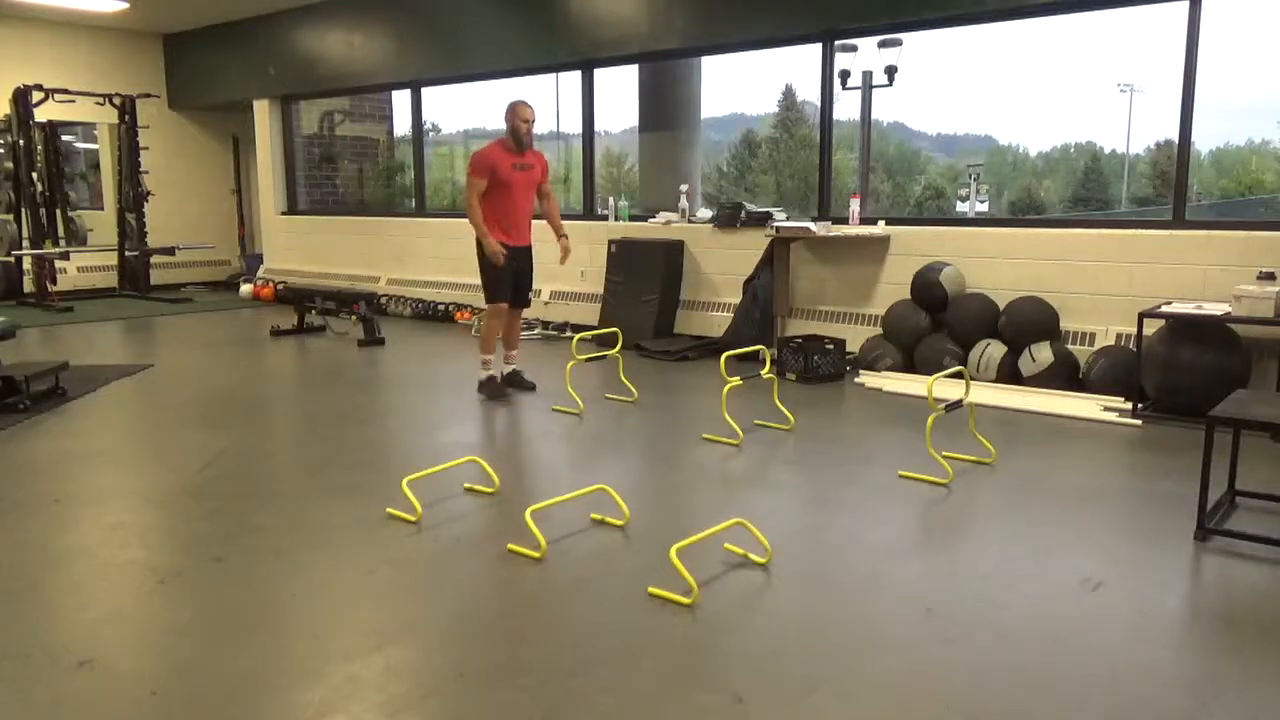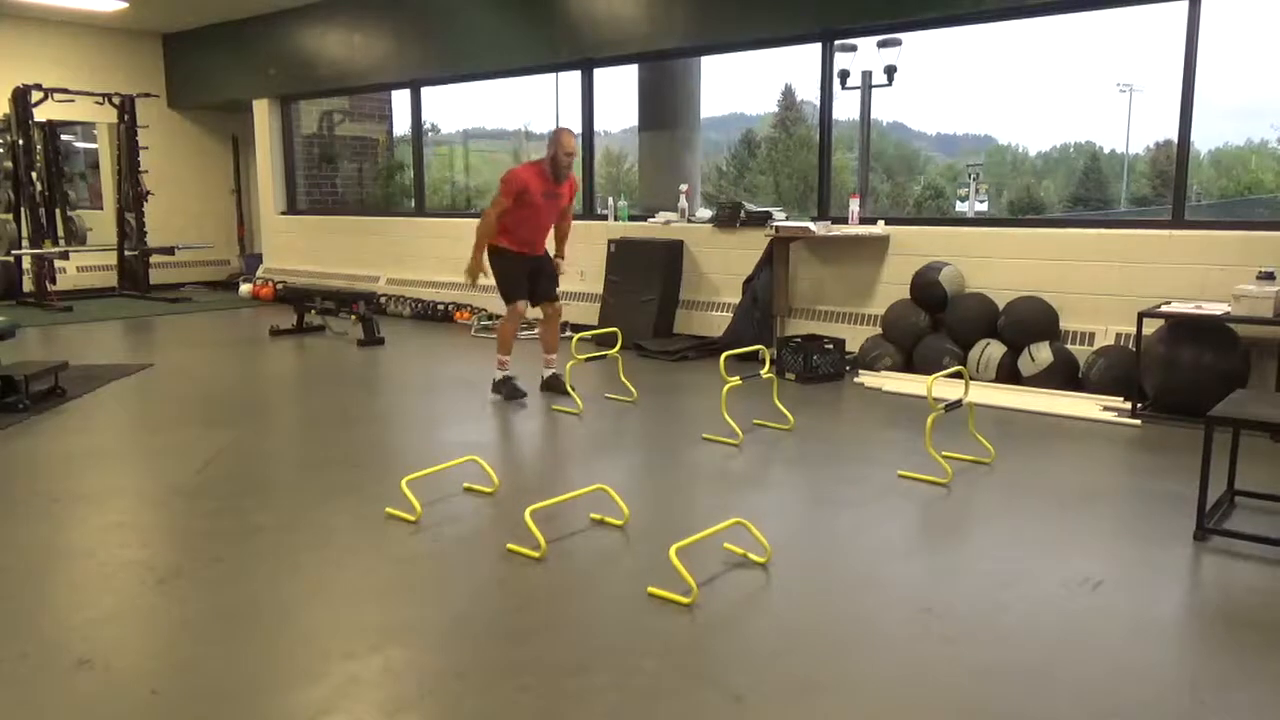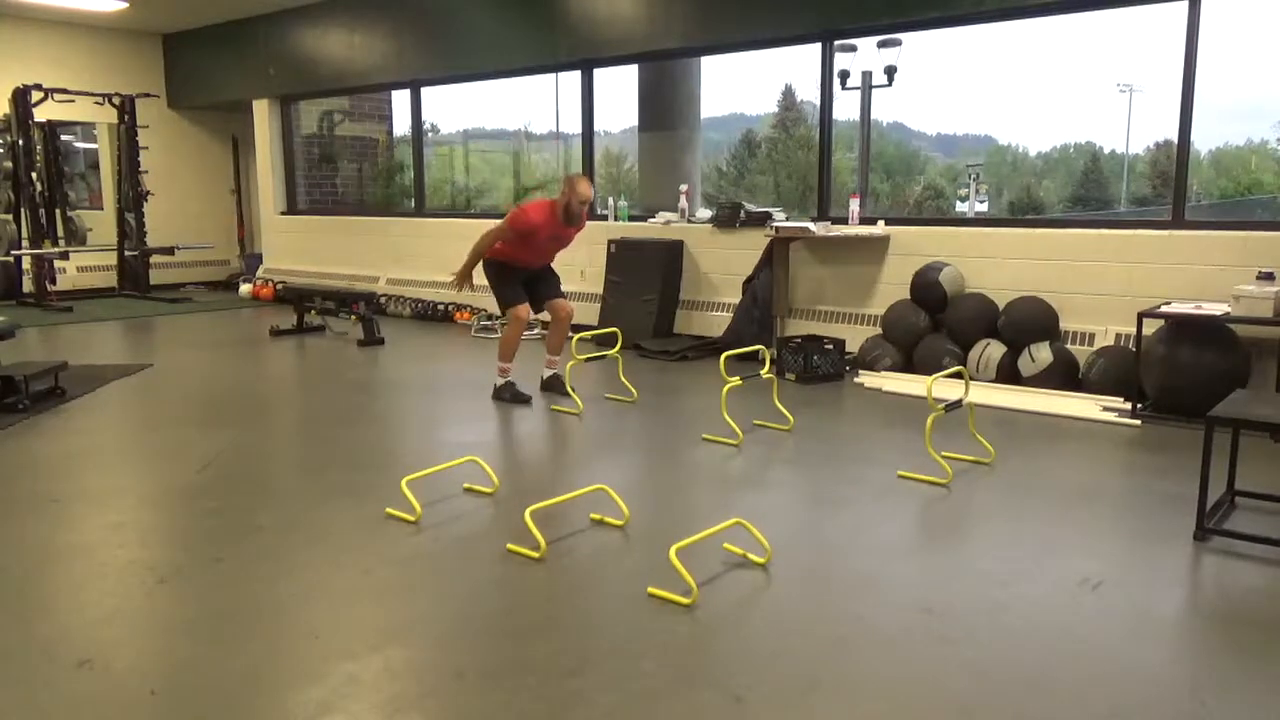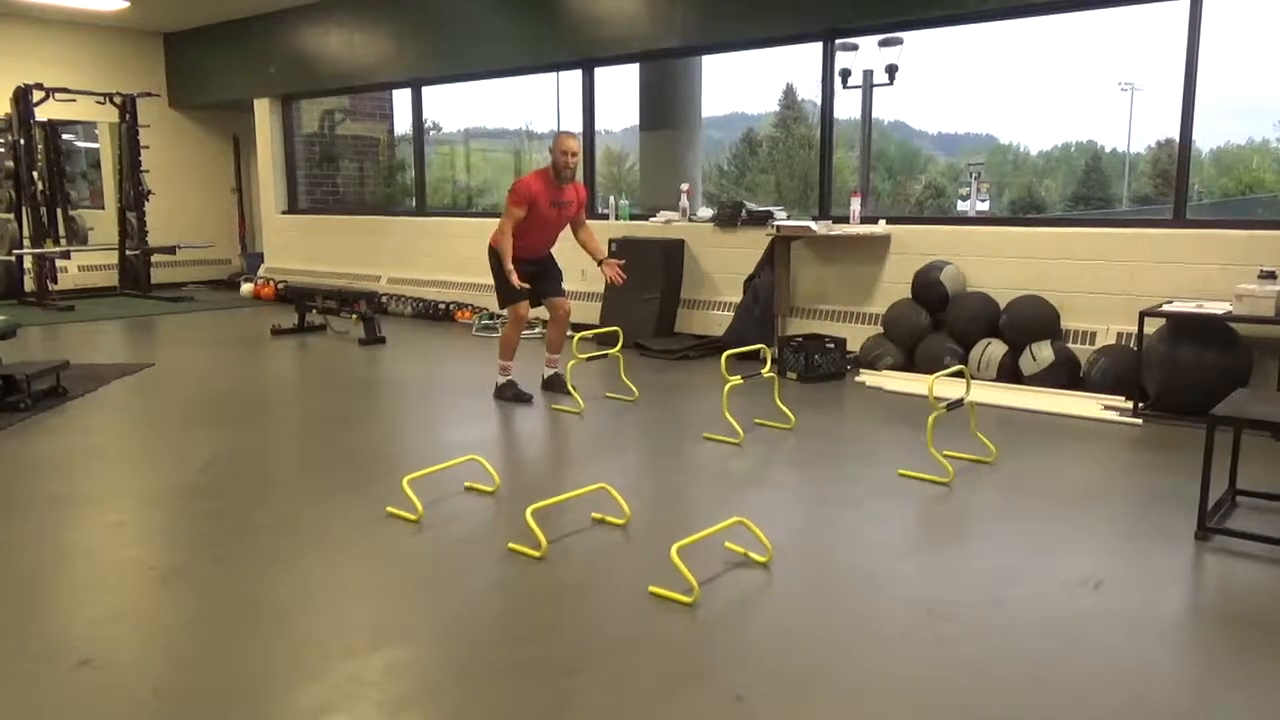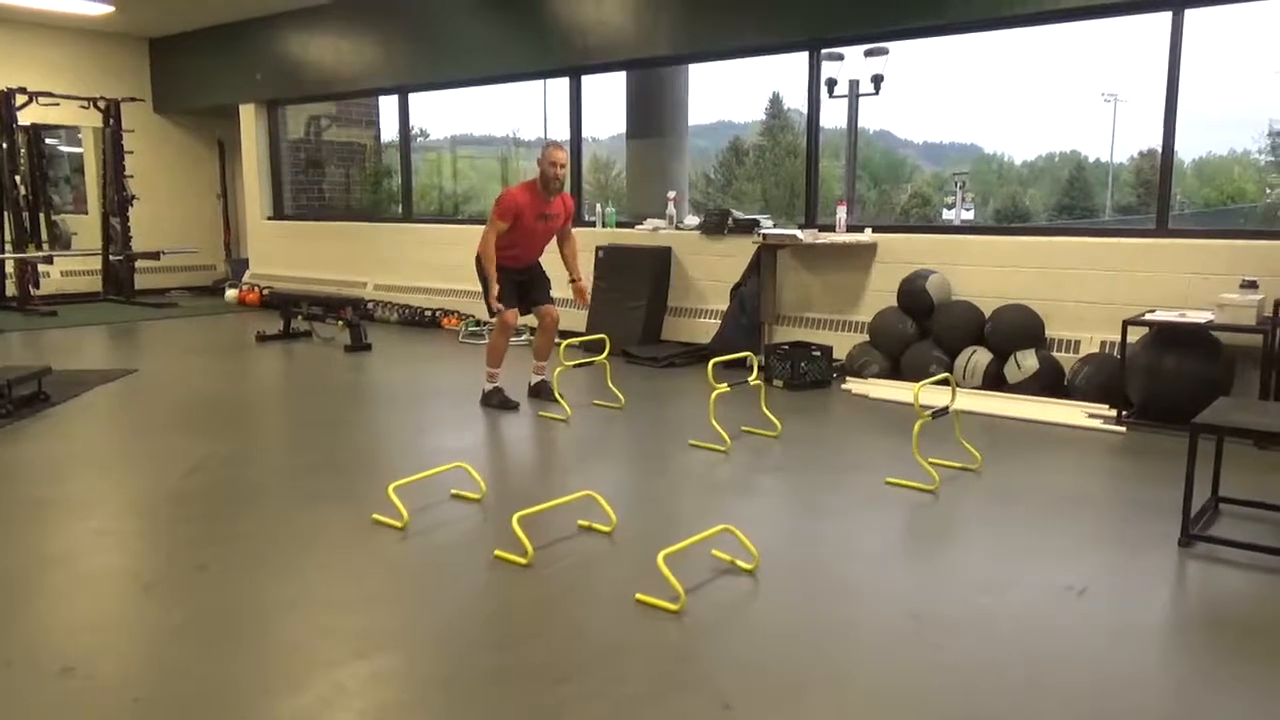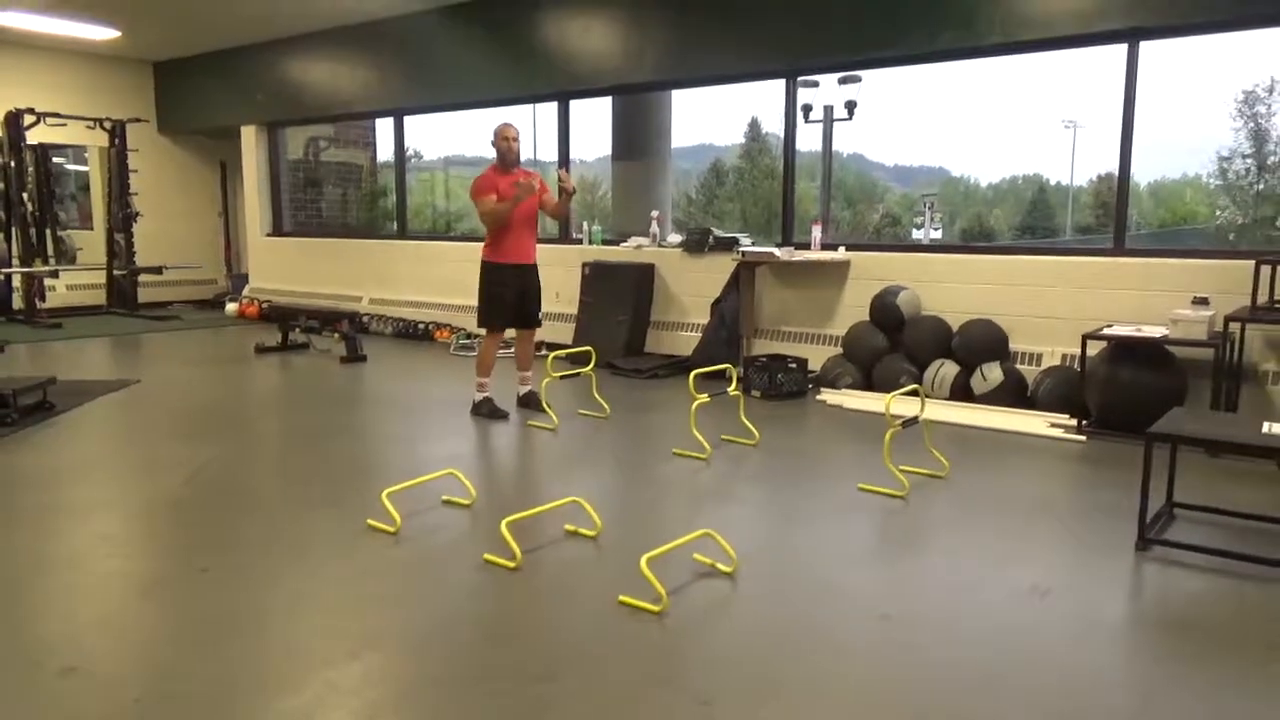
dt=0.7s
person 1, frame 1
left shoulder: (538, 160)
right shoulder: (486, 157)
left elbow: (546, 199)
right elbow: (472, 200)
left wrist: (561, 234)
right wrist: (485, 239)
left hip: (522, 246)
right hip: (495, 246)
left knee: (516, 310)
right knee: (498, 307)
left ankle: (510, 369)
right ankle: (487, 376)
person 1, frame 2
left shoulder: (570, 183)
right shoulder: (520, 177)
right elbow: (491, 215)
left wrist: (559, 255)
right wrist: (477, 257)
left hip: (537, 252)
right hip: (507, 251)
left knee: (553, 310)
right knee: (517, 309)
left ankle: (550, 374)
right ankle: (502, 376)
person 1, frame 3
left shoulder: (577, 221)
right shoulder: (531, 216)
right elbow: (490, 238)
left wrist: (548, 269)
right wrist: (466, 270)
left hip: (536, 266)
right hip: (503, 264)
left knee: (564, 312)
right knee: (520, 316)
left ankle: (550, 375)
right ankle: (502, 383)
person 1, frame 4
left shoulder: (578, 192)
right shoulder: (528, 186)
left elbow: (581, 228)
right elbow: (505, 228)
left wrist: (602, 260)
right wrist: (508, 267)
left hip: (540, 256)
right hip: (508, 254)
left knee: (562, 310)
right knee: (519, 313)
left ankle: (551, 374)
right ankle: (503, 382)
person 1, frame 5
left shoulder: (565, 204)
right shoulder: (515, 198)
left elbow: (566, 239)
right elbow: (488, 239)
left wrist: (576, 279)
right wrist: (492, 283)
left hip: (529, 265)
right hip: (498, 264)
left knee: (550, 318)
right knee: (508, 320)
left ankle: (538, 381)
right ankle: (490, 389)
person 1, frame 6
left shoulder: (532, 178)
right shoulder: (485, 180)
left elbow: (557, 214)
right elbow: (489, 219)
left wrist: (567, 194)
right wrist: (517, 196)
left hip: (528, 266)
right hip: (498, 267)
left knee: (527, 332)
right knee: (494, 333)
left ankle: (525, 391)
right ankle: (481, 398)
